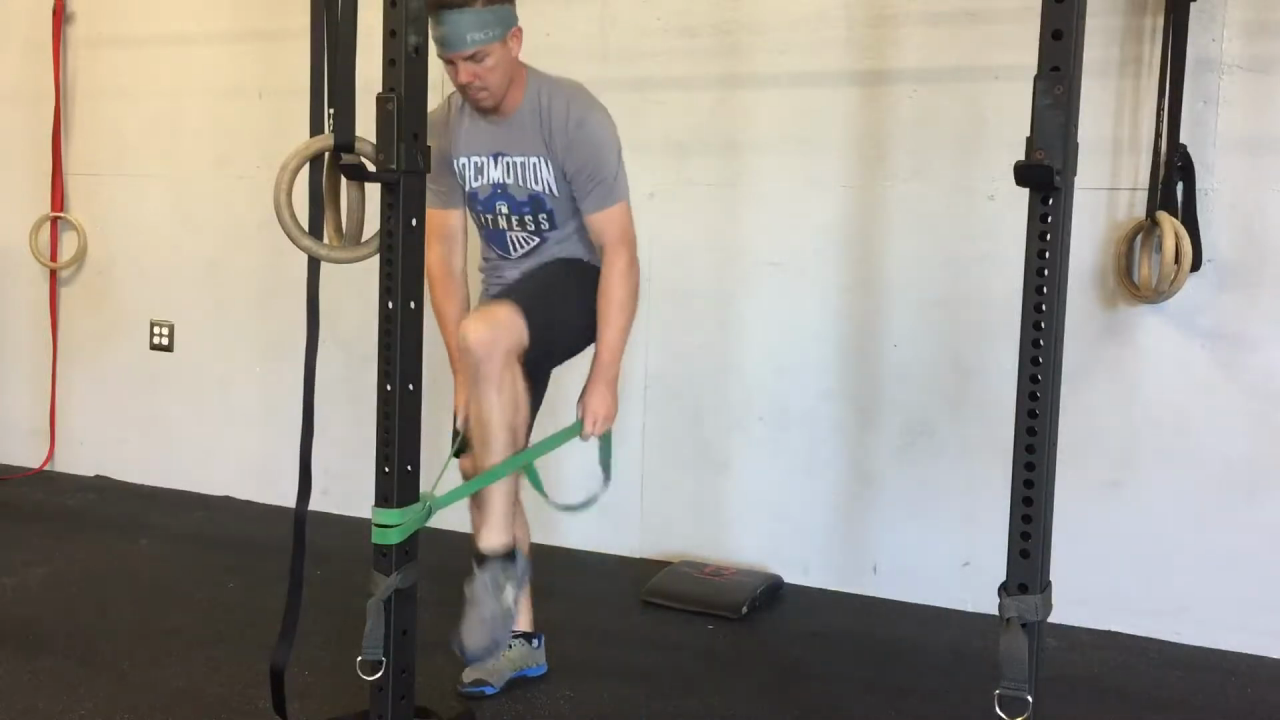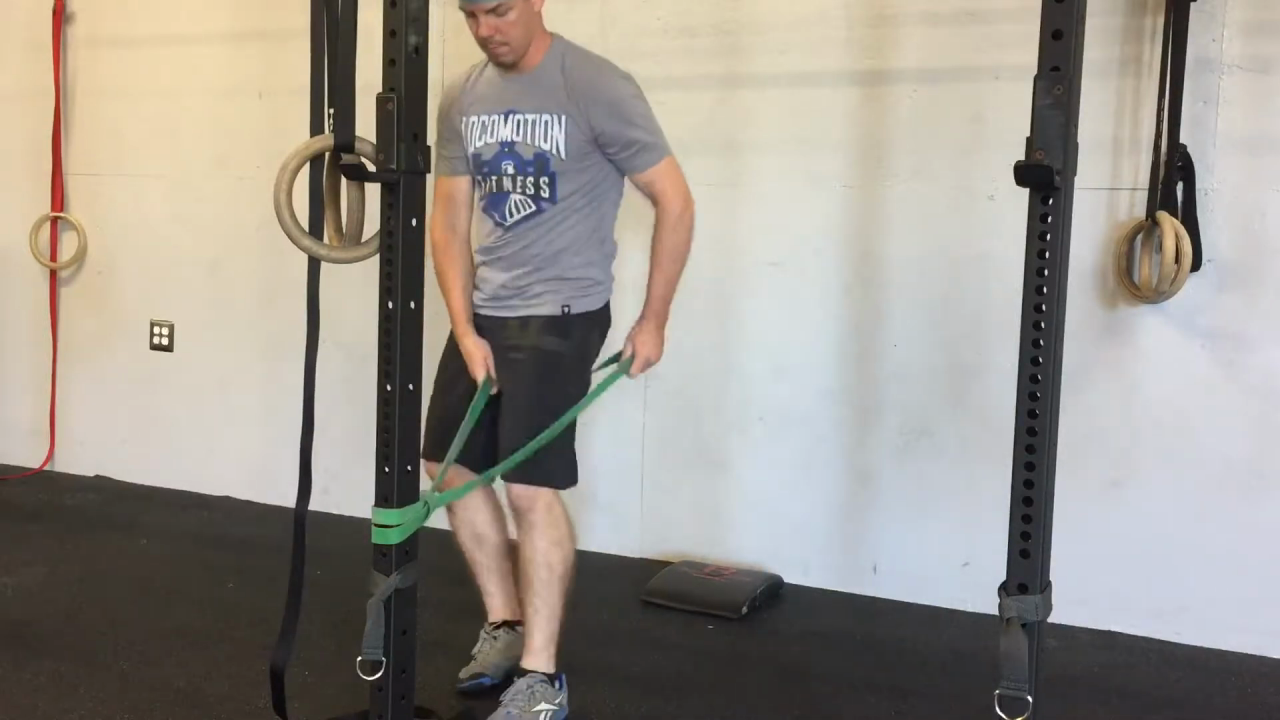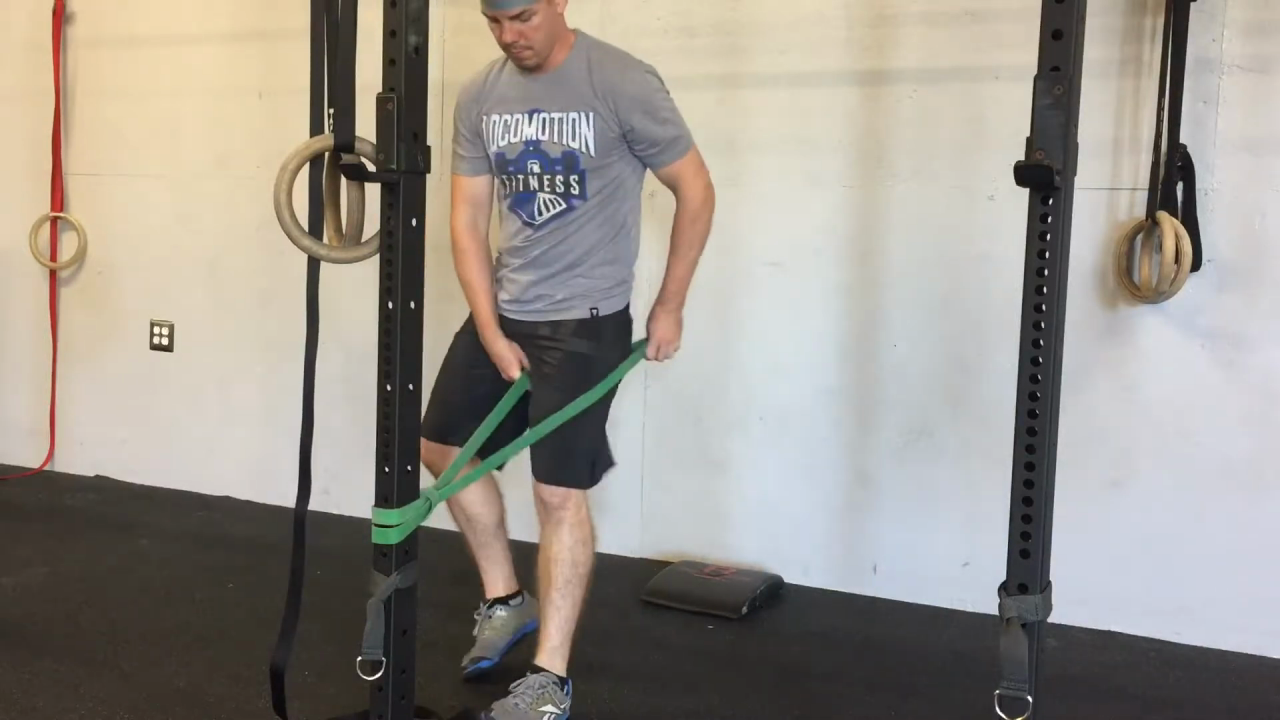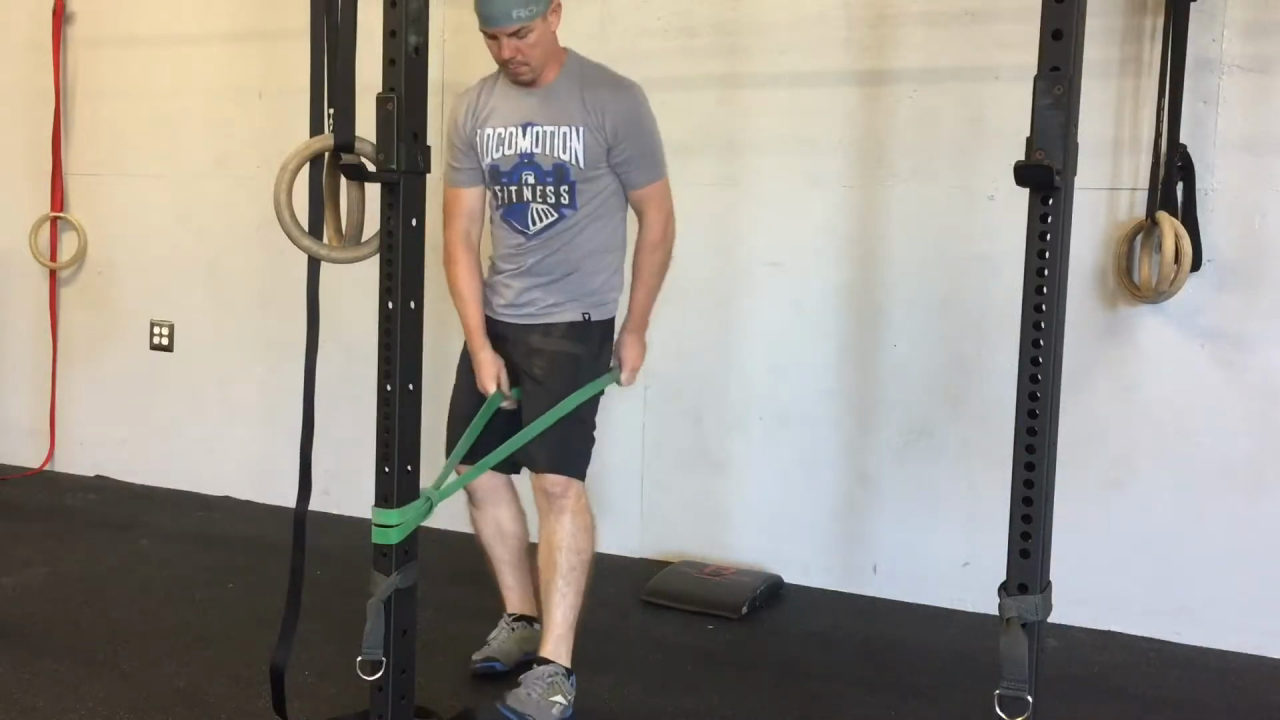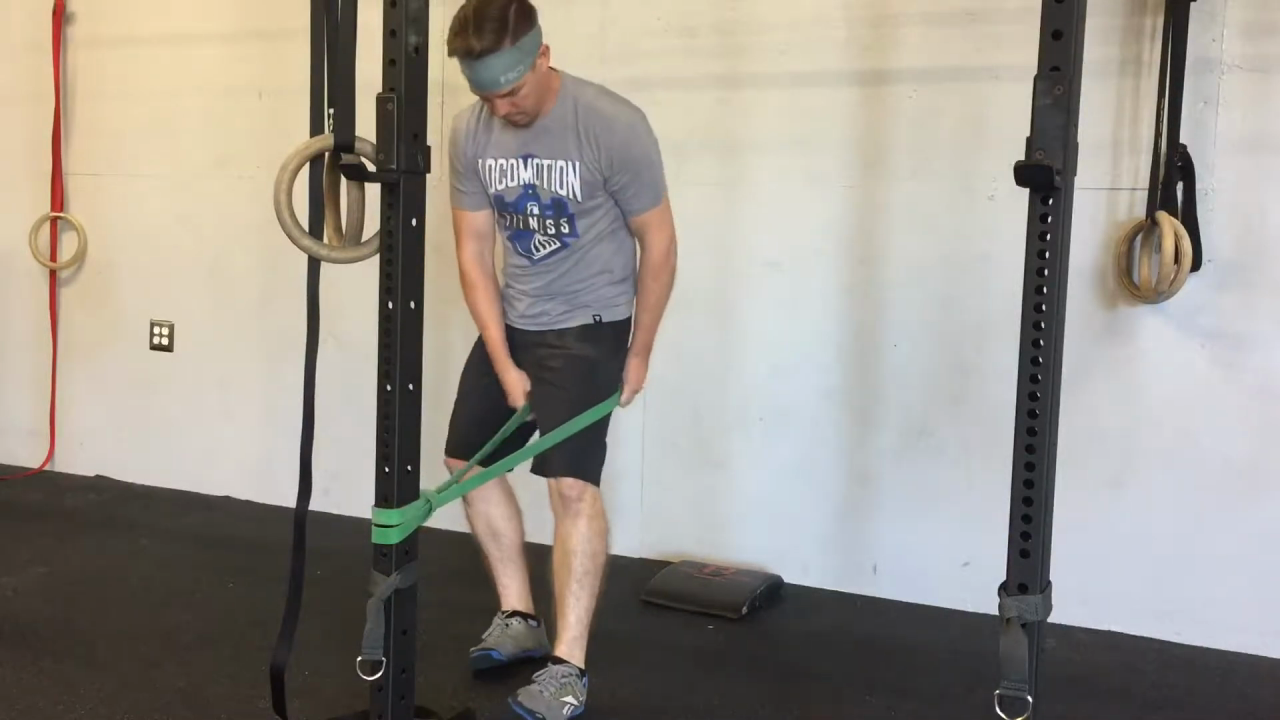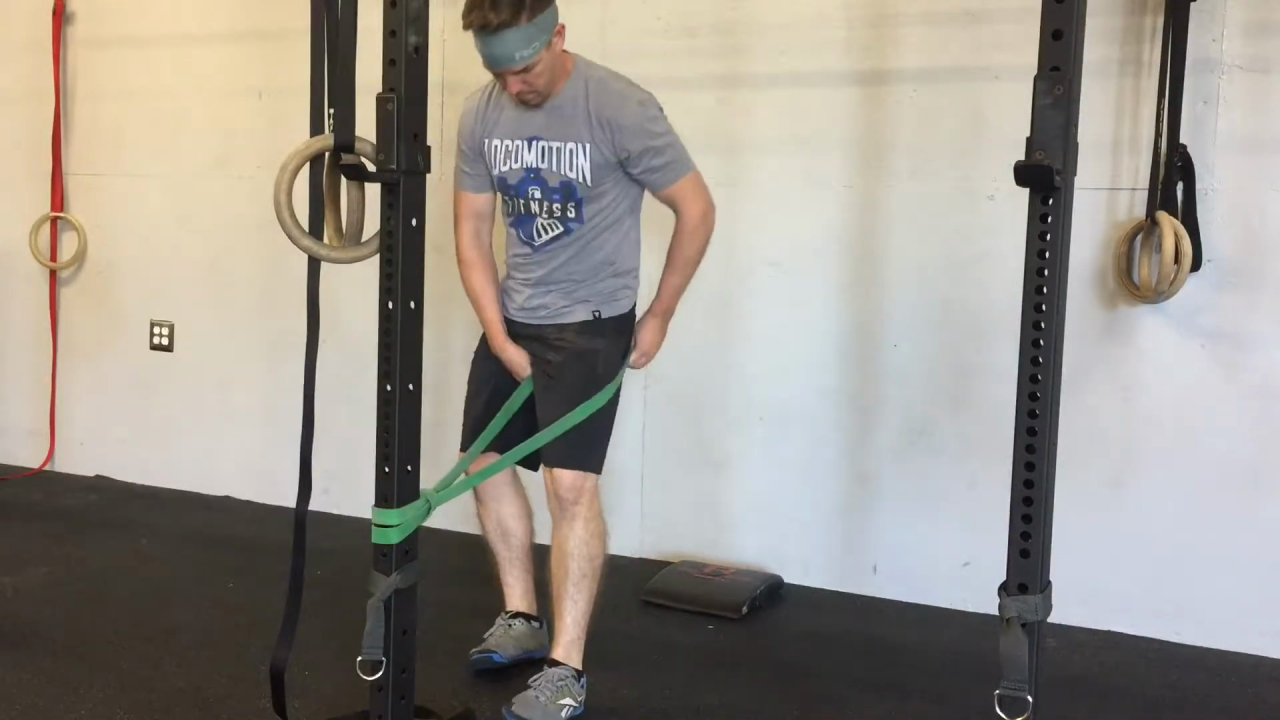
dt=0.4s
person 1, frame 1
left shoulder: (573, 117)
right shoulder: (444, 129)
left elbow: (618, 252)
right elbow: (442, 250)
left wrist: (605, 377)
right wrist: (455, 364)
left hip: (572, 278)
right hip: (504, 294)
left knee: (486, 334)
right knee: (479, 459)
left ankle: (500, 561)
right ankle: (521, 636)
person 1, frame 2
left shoulder: (596, 88)
right shoulder: (461, 98)
left elbow: (674, 201)
right elbow: (449, 222)
left wrist: (653, 321)
right wrist: (465, 331)
left hip: (560, 316)
right hip: (484, 314)
left knee: (532, 490)
right knee: (450, 469)
right ankle: (505, 626)
person 1, frame 3
left shoulder: (623, 85)
right shoulder: (480, 95)
left elbow: (696, 192)
right elbow: (467, 220)
left wrist: (669, 305)
right wrist: (490, 331)
left hip: (584, 321)
right hip: (503, 313)
left knee: (558, 492)
right knee: (443, 448)
right ankle: (505, 600)
person 1, frame 4
left shoulder: (613, 102)
right shoulder: (473, 109)
left elbow: (655, 220)
right elbow: (461, 235)
left wrist: (635, 327)
right wrist: (479, 344)
left hip: (574, 323)
right hip: (497, 320)
left knee: (557, 481)
right knee: (480, 473)
right ankle: (522, 620)
person 1, frame 5
left shoulder: (612, 125)
right shoulder: (470, 133)
left elbow: (657, 246)
right elbow: (473, 254)
left wrist: (640, 353)
right wrist: (503, 364)
left hip: (589, 327)
right hip: (510, 324)
left knee: (572, 485)
right knee: (468, 462)
right ankle: (519, 617)
person 1, frame 6
left shoulder: (622, 109)
right shoulder: (479, 114)
left elbow: (696, 209)
right elbow: (471, 236)
left wrist: (658, 316)
right wrist: (500, 340)
left hip: (591, 324)
right hip: (512, 321)
left knee: (569, 484)
right knee: (486, 465)
right ankle: (522, 619)
